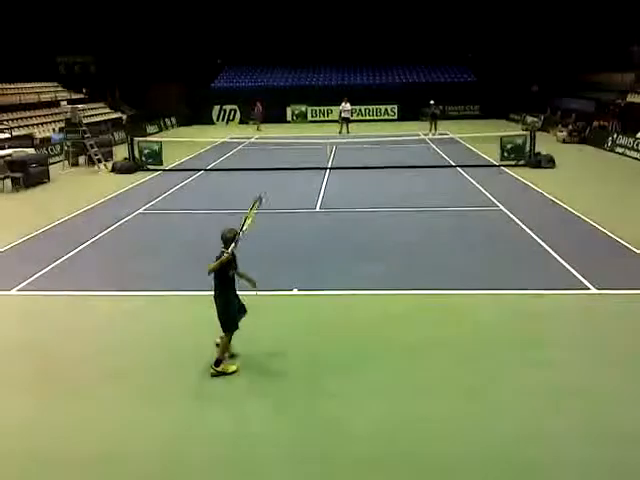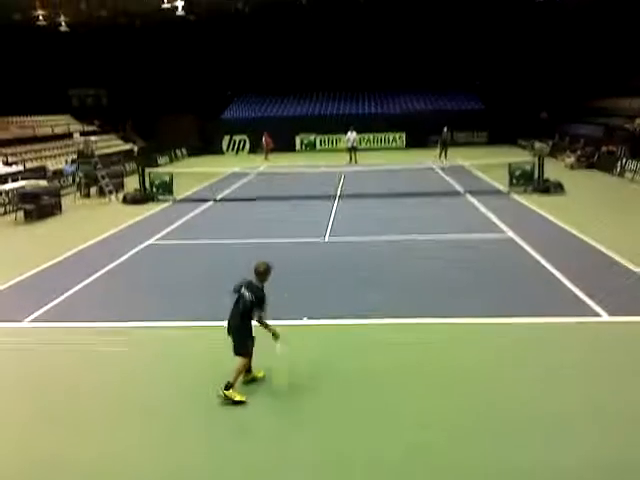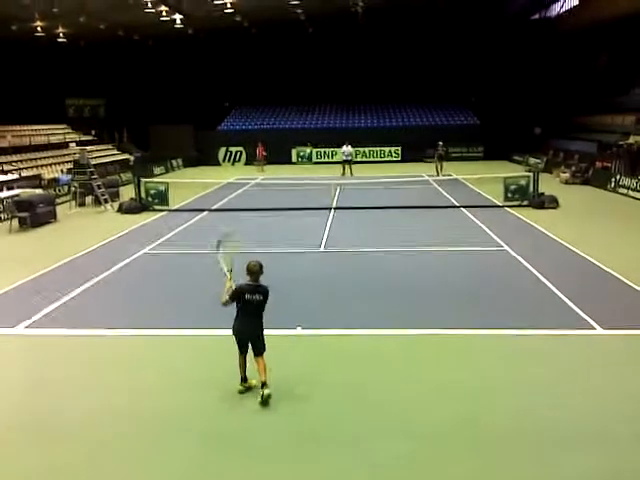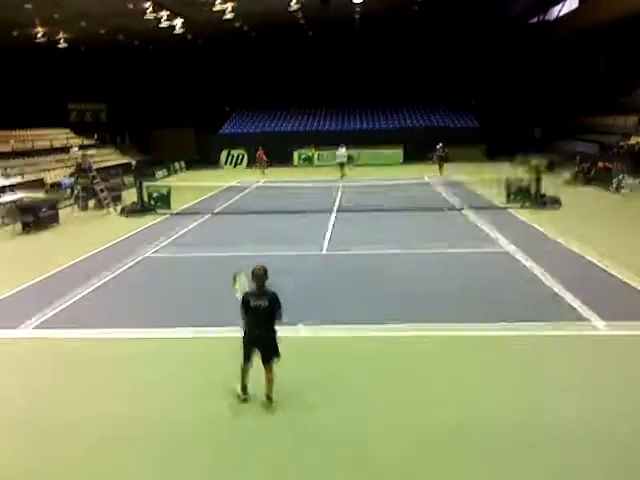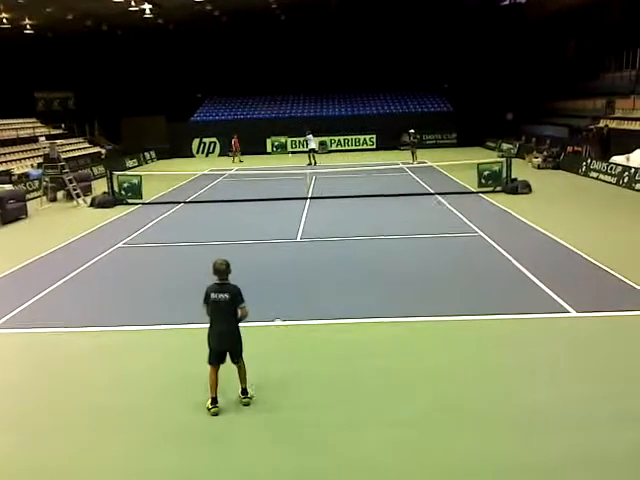
dt=0.5s
person 1, frame 1
left shoulder: (230, 255)
right shoulder: (224, 257)
right elbow: (210, 269)
left wrist: (248, 279)
right wrist: (222, 260)
left hip: (230, 294)
right hip: (223, 297)
left knee: (239, 314)
right knee: (229, 330)
left ankle: (223, 342)
right ankle: (217, 365)
person 1, frame 2
left shoulder: (246, 283)
right shoulder: (260, 295)
left elbow: (235, 290)
right elbow: (259, 319)
right wrist: (271, 330)
left hip: (235, 320)
right hip: (240, 324)
left knee: (250, 343)
right knee: (245, 356)
left ankle: (248, 373)
right ankle: (228, 389)
person 1, frame 3
left shoulder: (240, 289)
right shoulder: (265, 290)
left elbow: (224, 302)
left wrist: (228, 288)
left hip: (240, 327)
right hip: (256, 328)
left knee: (242, 354)
right knee: (259, 356)
left ankle: (244, 383)
right ankle: (264, 387)
person 1, frame 4
left shoulder: (247, 296)
right shoulder: (272, 296)
left elbow: (244, 317)
right elbow: (278, 317)
left hip: (251, 335)
right hip: (267, 335)
left knee: (246, 362)
right knee: (268, 366)
left ankle: (244, 391)
right ankle: (268, 398)
person 1, frame 5
left shoulder: (210, 290)
right shoulder: (234, 290)
left elbow: (208, 312)
right elbow: (244, 313)
left hip: (215, 333)
right hip: (232, 332)
left knee: (214, 367)
right knee: (239, 361)
left ankle: (213, 403)
right ankle: (244, 394)
